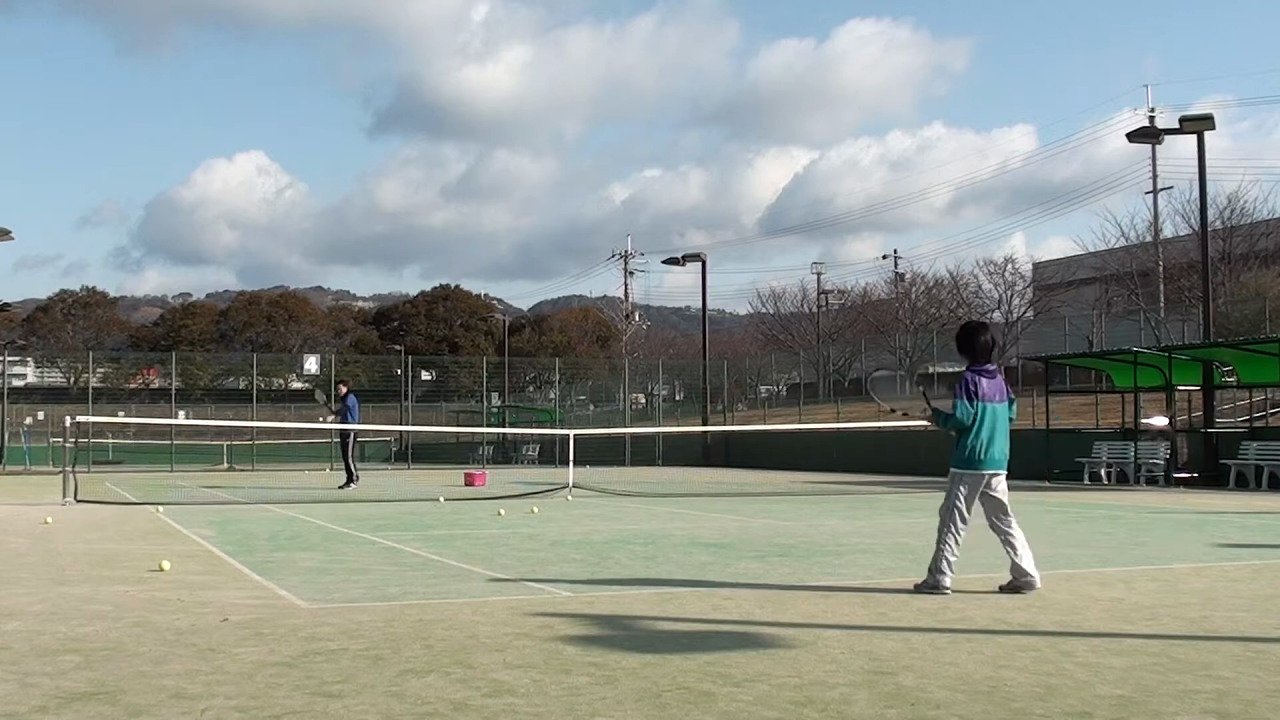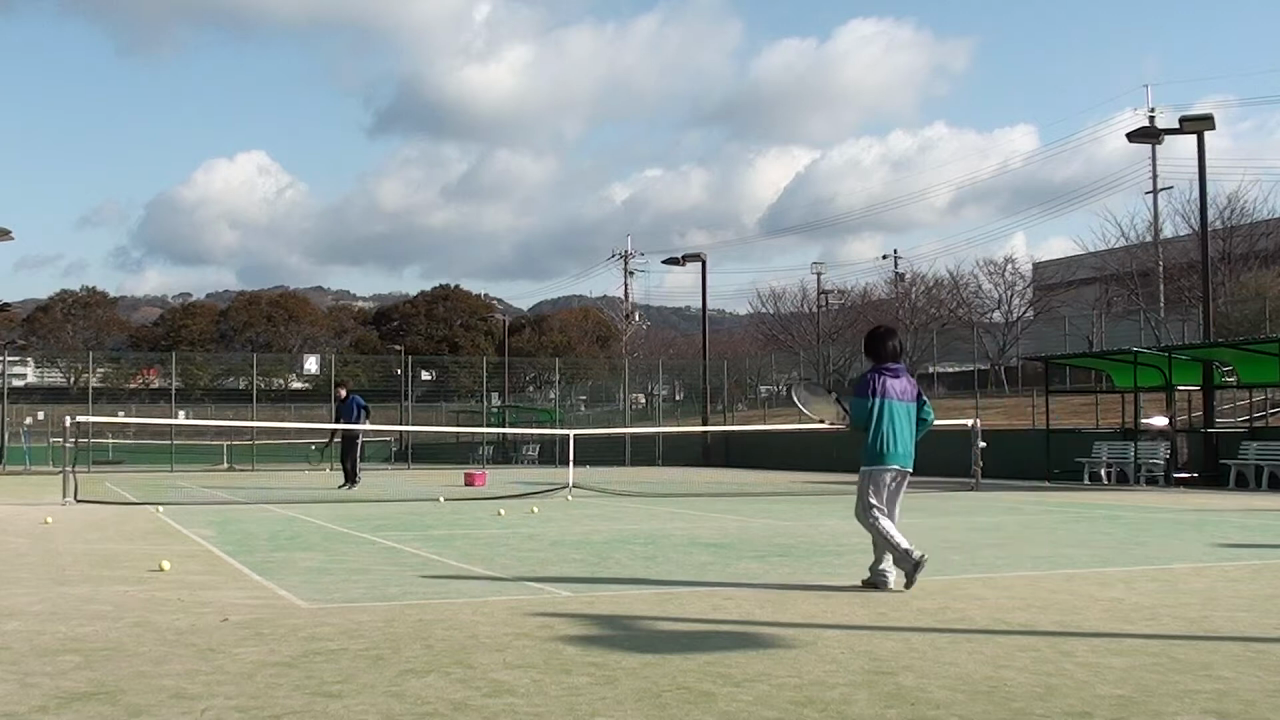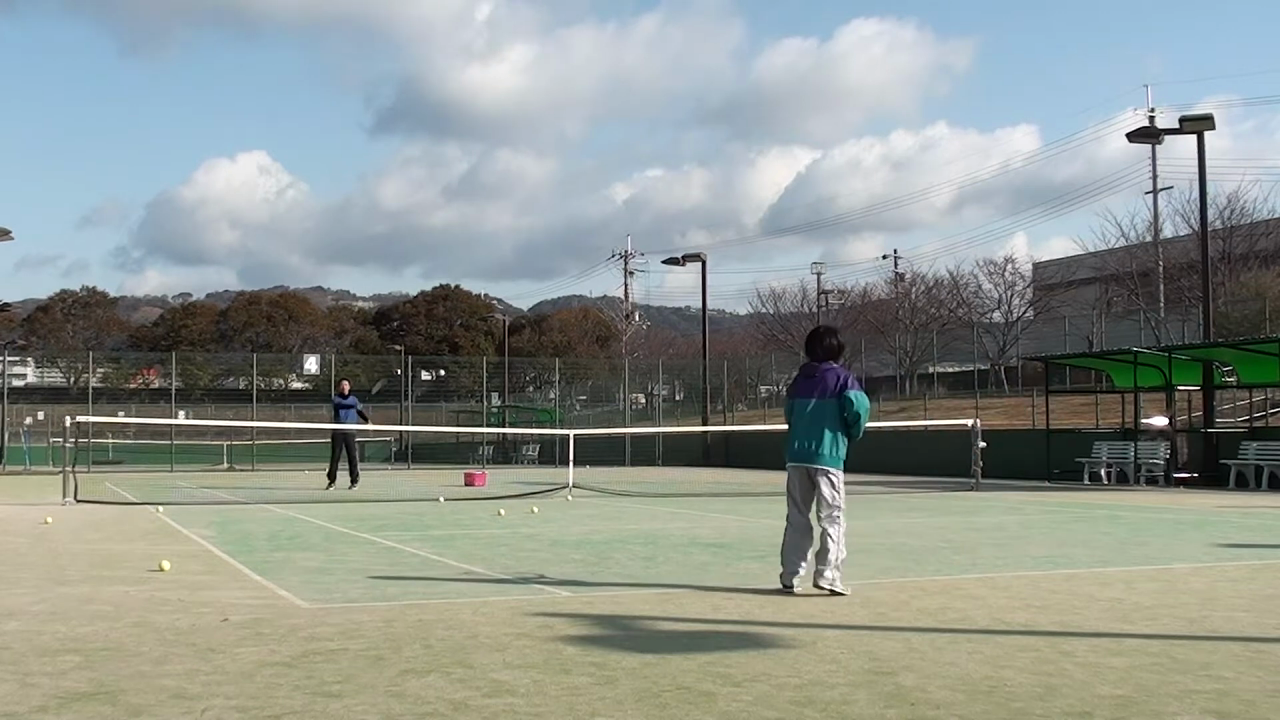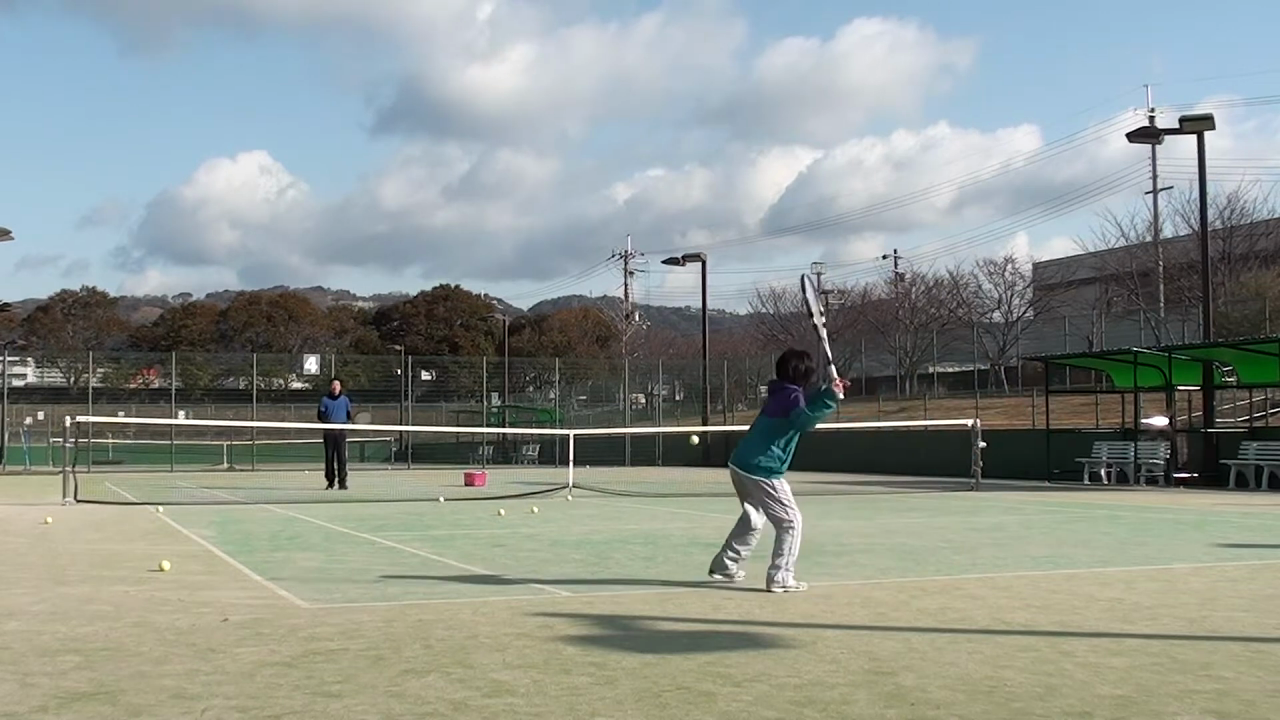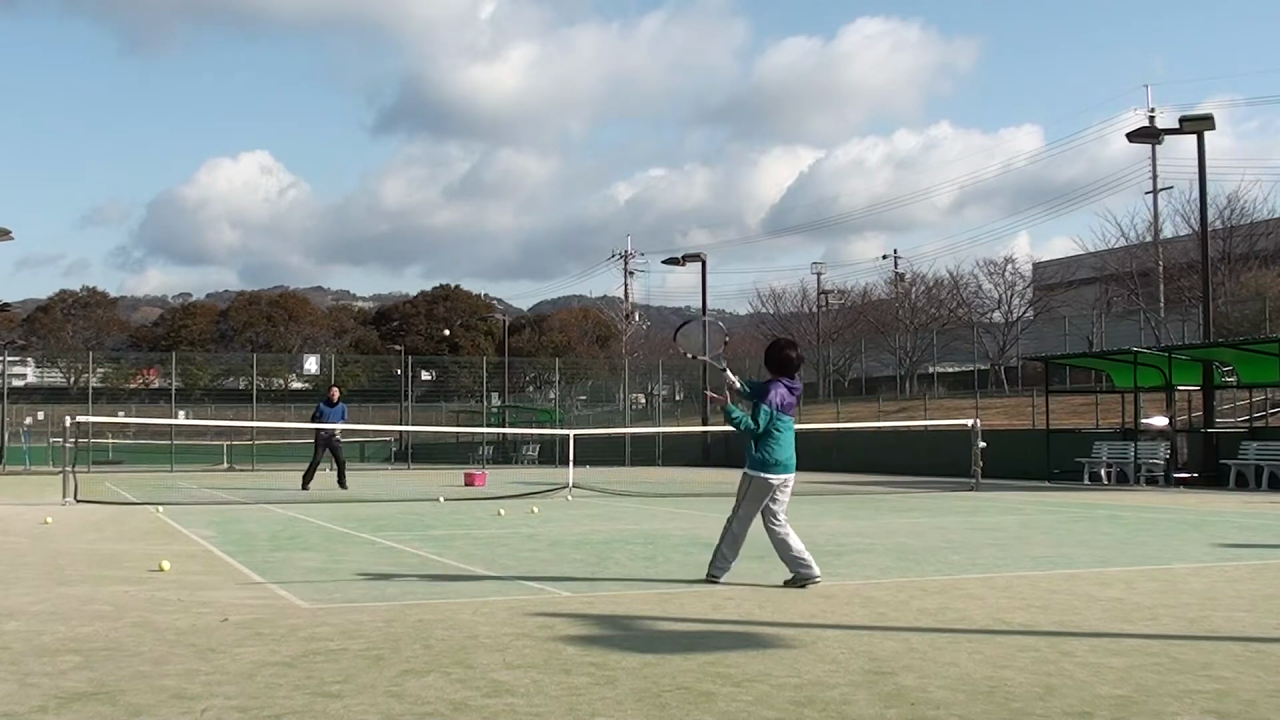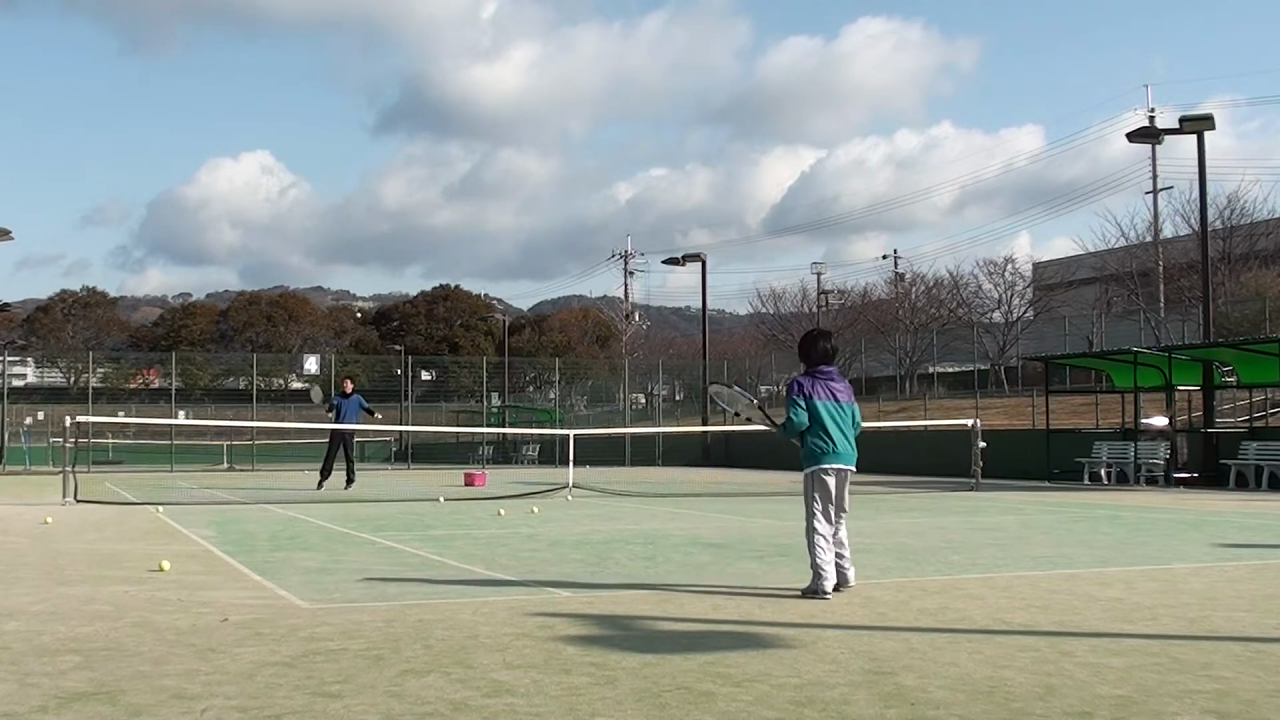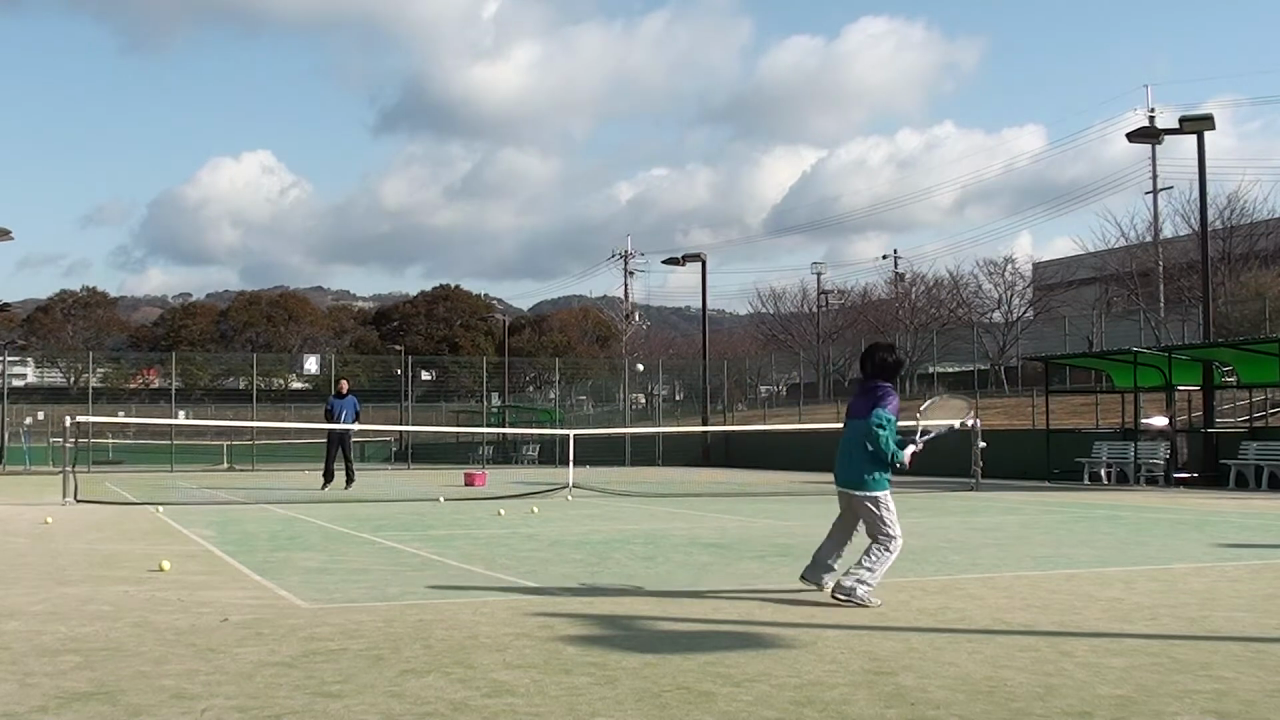
dt=0.7s
person 1, frame 1
left shoulder: (968, 379)
right shoulder: (999, 380)
left elbow: (963, 418)
right elbow: (1010, 413)
left wrist: (939, 418)
left hip: (971, 461)
right hip: (997, 461)
left knee: (953, 519)
right knee: (1003, 520)
left ankle: (939, 578)
right ankle: (1026, 575)
person 1, frame 2
left shoulder: (870, 379)
right shoulder: (910, 382)
left elbow: (859, 418)
right elbow: (927, 416)
left wrist: (852, 424)
left hip: (878, 457)
right hip: (905, 458)
left knee: (869, 512)
right knee: (885, 515)
left ankle: (908, 556)
right ankle: (881, 575)
person 1, frame 3
left shoulder: (799, 380)
right shoulder: (843, 378)
right elbow: (858, 409)
right wrist: (852, 434)
left hip: (797, 457)
right hip: (828, 458)
left knee: (797, 519)
right knee: (832, 518)
left ankle: (790, 577)
right ankle: (827, 575)
person 1, frame 4
left shoulder: (778, 394)
right shoulder: (794, 396)
left elbow: (807, 407)
right elbow: (804, 421)
left wrist: (827, 392)
right wrist: (831, 397)
left hip: (739, 465)
right hip: (764, 472)
left knee: (752, 517)
right knee: (791, 522)
left ankle: (723, 566)
right ankle: (780, 578)
person 1, frame 5
left shoulder: (772, 390)
right shoulder: (788, 390)
left elbow: (753, 427)
right elbow: (756, 392)
left wrist: (727, 407)
right wrist: (738, 384)
left hip: (762, 468)
right hip: (786, 468)
left knee: (739, 519)
right knee: (776, 522)
left ankle: (717, 570)
right ankle: (807, 569)
person 1, frame 6
left shoulder: (799, 384)
right shoulder: (843, 384)
left elbow: (798, 421)
right elbow: (856, 421)
left wrist: (787, 430)
left hip: (817, 459)
right hip: (845, 459)
left knee: (818, 522)
right knee: (837, 519)
left ankle: (822, 584)
right ankle: (843, 574)
person 1, frame 7
left shoulder: (859, 397)
right shoulder: (888, 397)
right elbow: (875, 430)
left wrist: (902, 444)
right wrist: (898, 456)
left hip: (845, 477)
right hip: (869, 480)
left knee: (846, 525)
right knee: (888, 539)
left ankle: (816, 574)
right ankle: (852, 586)
